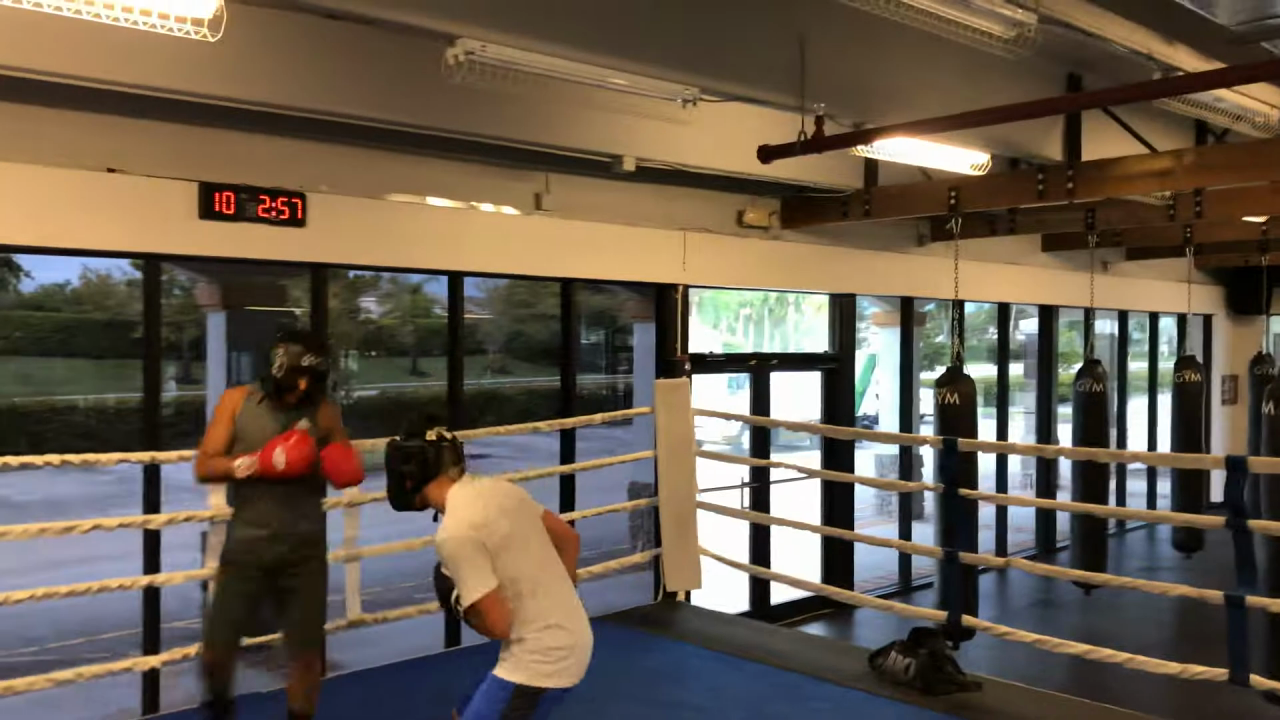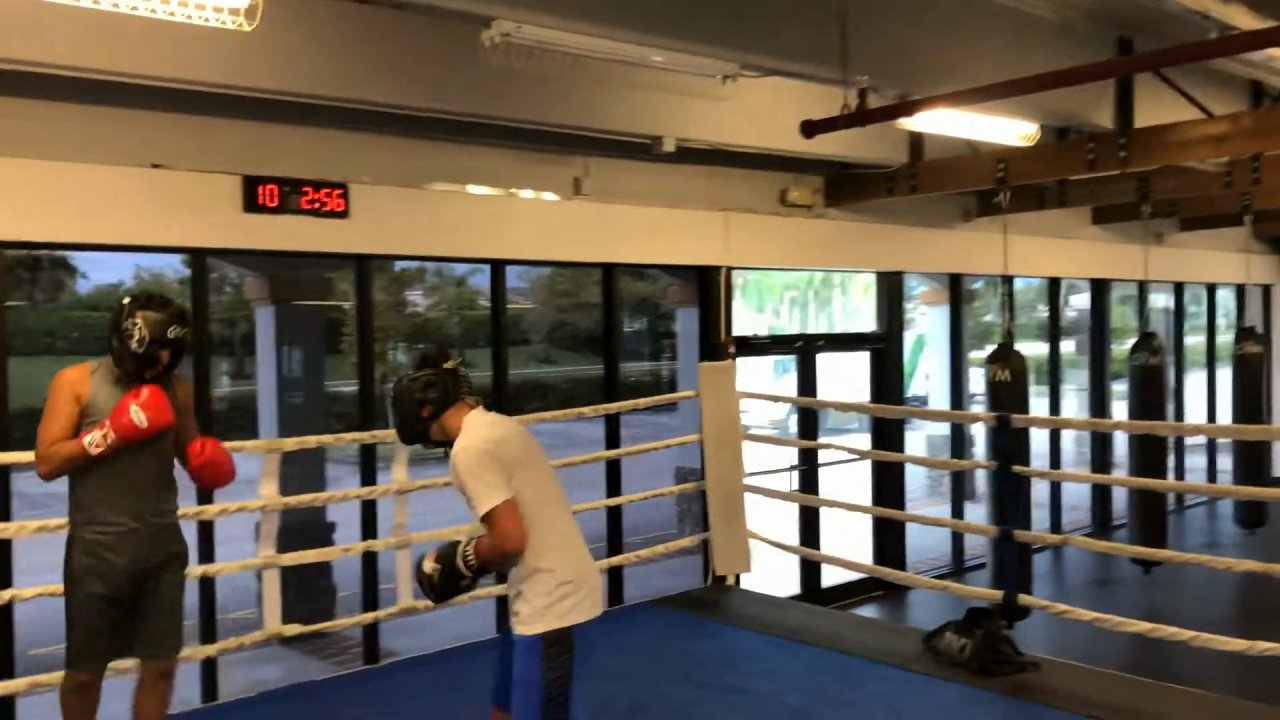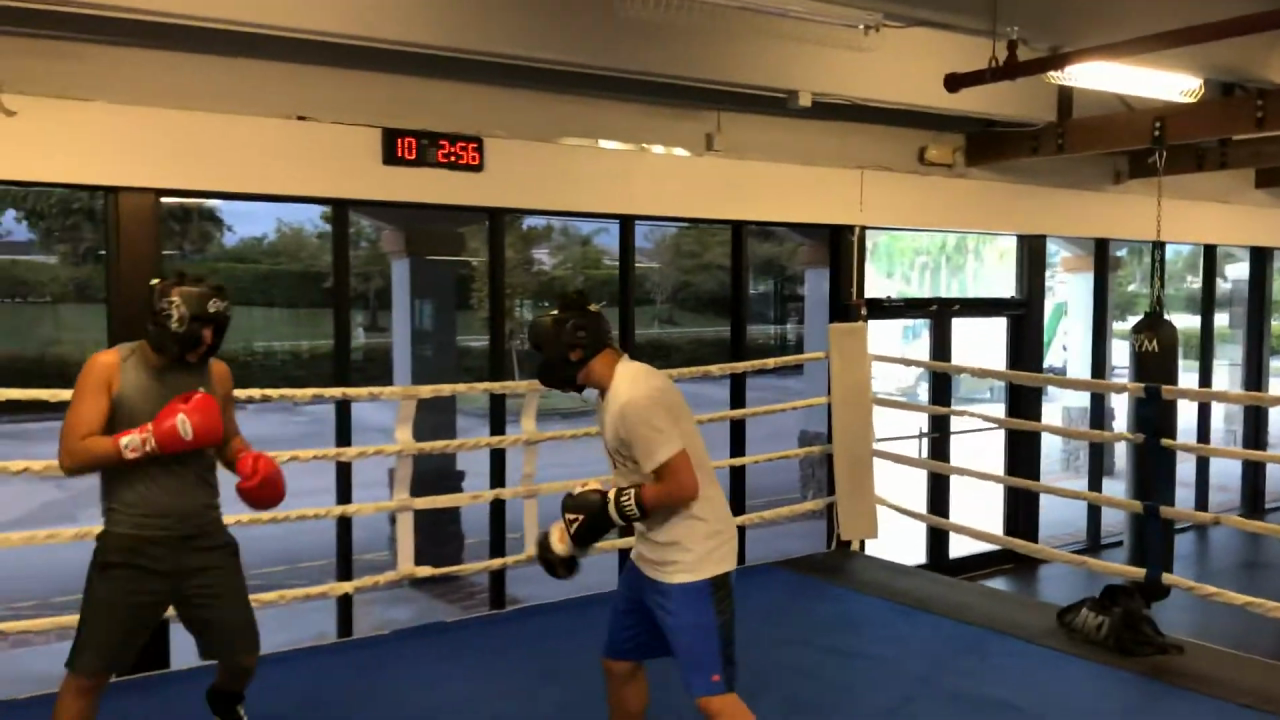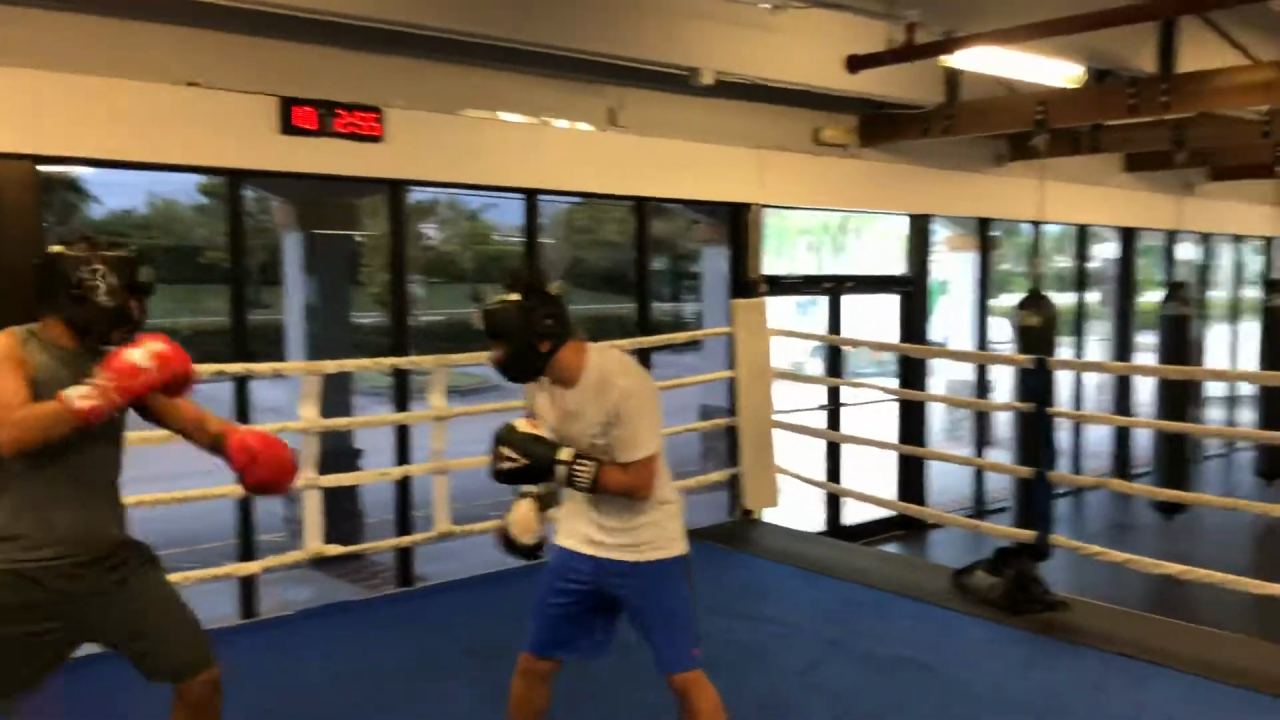
dt=0.5s
person 1, frame 1
left shoulder: (323, 411)
right shoulder: (236, 402)
left elbow: (344, 459)
right elbow: (204, 468)
left wrist: (347, 466)
right wrist: (260, 463)
left hip: (302, 545)
right hip: (247, 544)
left knee: (306, 651)
right knee: (216, 648)
person 1, frame 2
left shoulder: (175, 388)
right shoulder: (76, 381)
left elbow: (187, 446)
right elbow: (47, 462)
left wrist: (206, 460)
right wrist: (114, 431)
left hip: (162, 543)
right hip: (96, 546)
left knee: (160, 663)
right knee: (85, 670)
person 1, frame 3
left shoulder: (215, 373)
right shoulder: (108, 367)
right elbow: (72, 456)
left wrist: (252, 465)
right wrist: (155, 437)
left hip: (204, 540)
right hip: (130, 547)
left knee: (242, 653)
right knee: (86, 676)
person 1, frame 4
left shoulder: (128, 361)
left elbow: (195, 420)
left wrist: (241, 444)
right wrist: (110, 388)
left hip: (109, 557)
left knee: (201, 679)
person 2, frame 1
left shoulder: (457, 530)
right shoulder: (499, 490)
left elbow: (497, 624)
right elbow: (567, 537)
left wrist: (456, 599)
left hip: (541, 657)
right hip: (567, 639)
person 2, frame 2
left shoulder: (470, 448)
right shoulder: (498, 428)
left elbow: (512, 537)
left wrist: (463, 561)
right wrist: (463, 558)
left hip: (552, 602)
right hip: (544, 594)
person 2, frame 3
left shoulder: (633, 396)
right shoulder: (617, 391)
left elbow: (683, 487)
left wrist: (611, 509)
right wrist: (584, 518)
left hip: (694, 561)
right hip: (652, 557)
right knee: (619, 664)
person 2, frame 4
left shoulder: (622, 383)
right shoulder: (542, 381)
left elbow: (639, 482)
left wrist: (554, 464)
left hip: (646, 547)
right hip: (579, 542)
left knee: (684, 676)
right knee: (535, 663)
